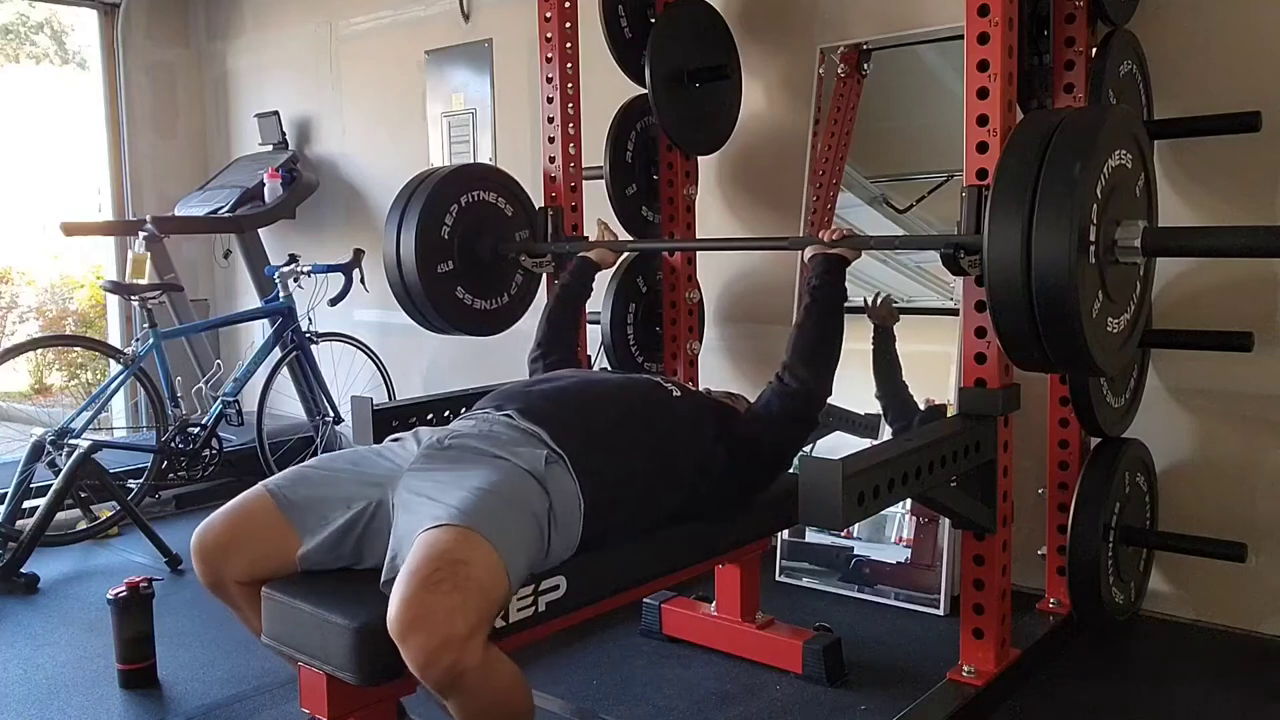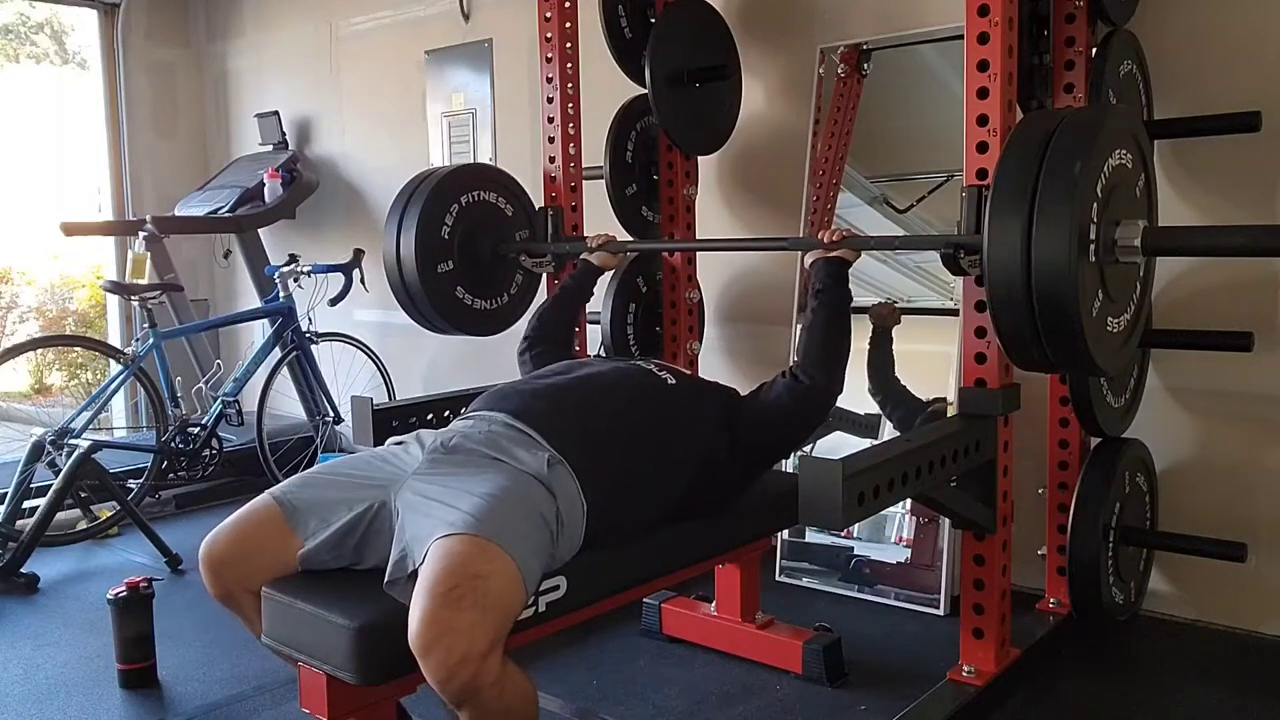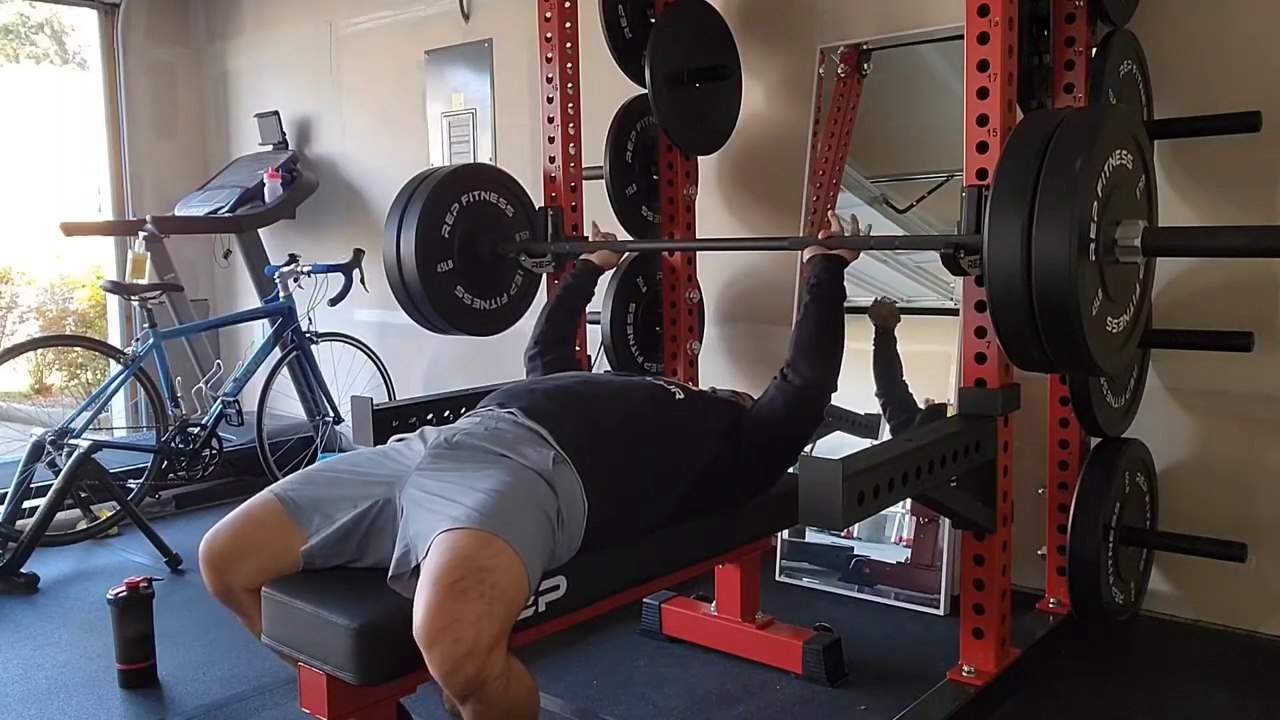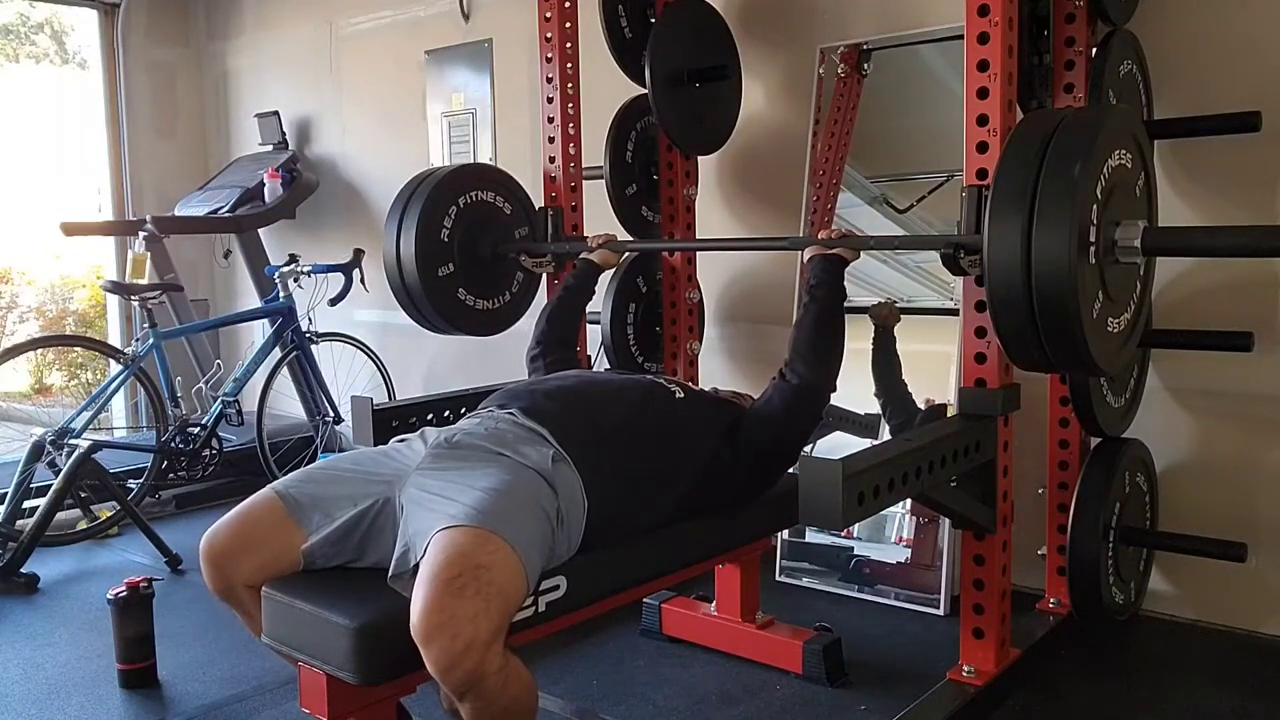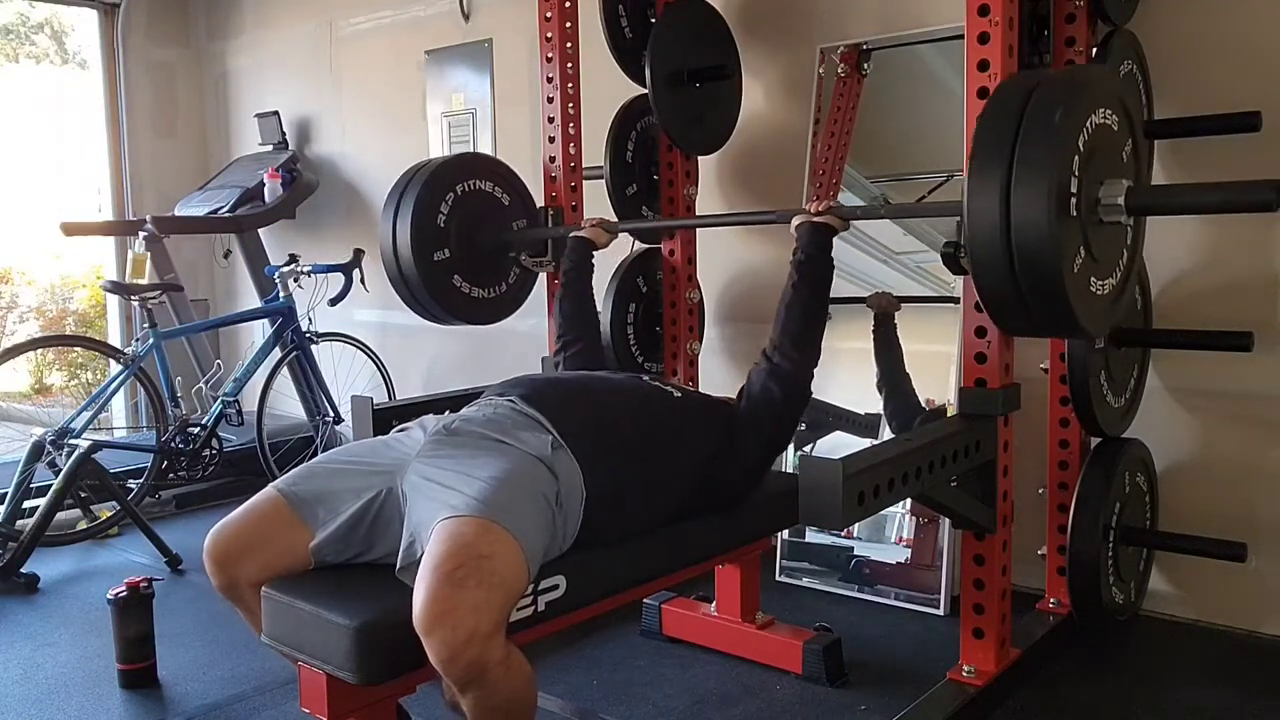
dt=1s
person 1, frame 1
left shoulder: (732, 447)
right shoulder: (634, 406)
left elbow: (802, 386)
right elbow: (550, 359)
left wrist: (826, 271)
right wrist: (586, 267)
left knee: (427, 629)
right knee: (219, 554)
person 1, frame 2
left shoulder: (729, 430)
right shoulder: (628, 397)
left elbow: (813, 384)
right elbow: (538, 350)
left wrist: (828, 274)
right wrist: (588, 269)
left hip: (531, 471)
left knee: (450, 648)
right knee: (226, 564)
person 1, frame 3
left shoulder: (737, 443)
right shoulder: (625, 400)
left elbow: (808, 382)
right elbow: (546, 356)
left wrist: (825, 272)
right wrist: (588, 268)
left knee: (454, 642)
right knee: (226, 561)
person 1, frame 4
left shoulder: (737, 445)
right shoulder: (642, 398)
left elbow: (805, 384)
right elbow: (546, 357)
left wrist: (825, 270)
right wrist: (588, 268)
left knee: (449, 634)
right knee: (227, 557)
person 1, frame 5
left shoulder: (730, 446)
right shoulder: (632, 403)
left elbow: (789, 363)
right elbow: (576, 343)
left wrist: (813, 242)
right wrist: (580, 249)
left knee: (452, 627)
right knee: (231, 558)
